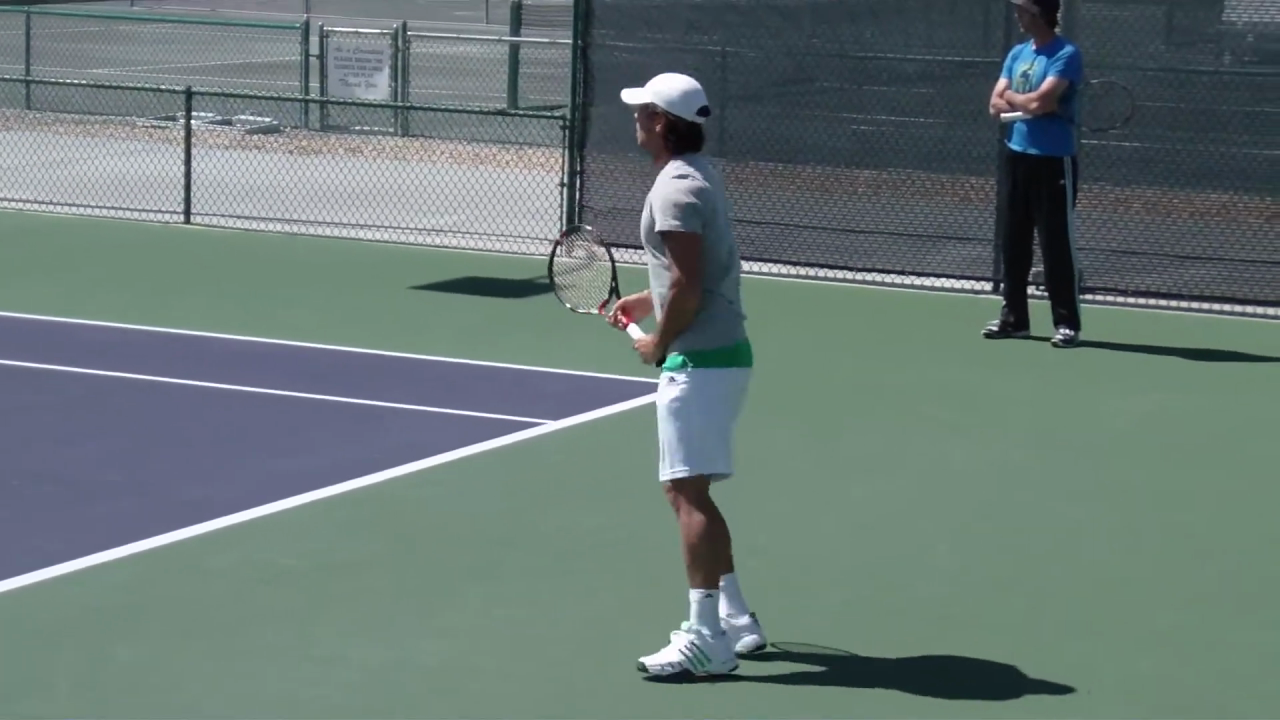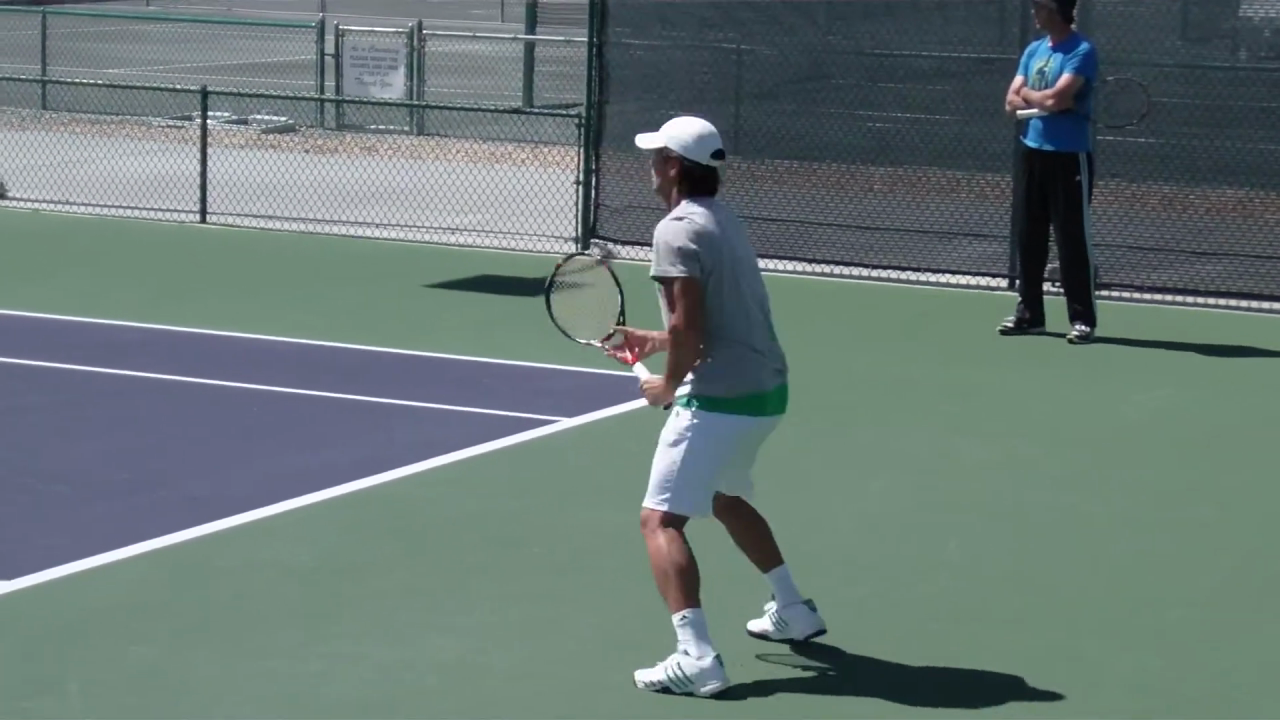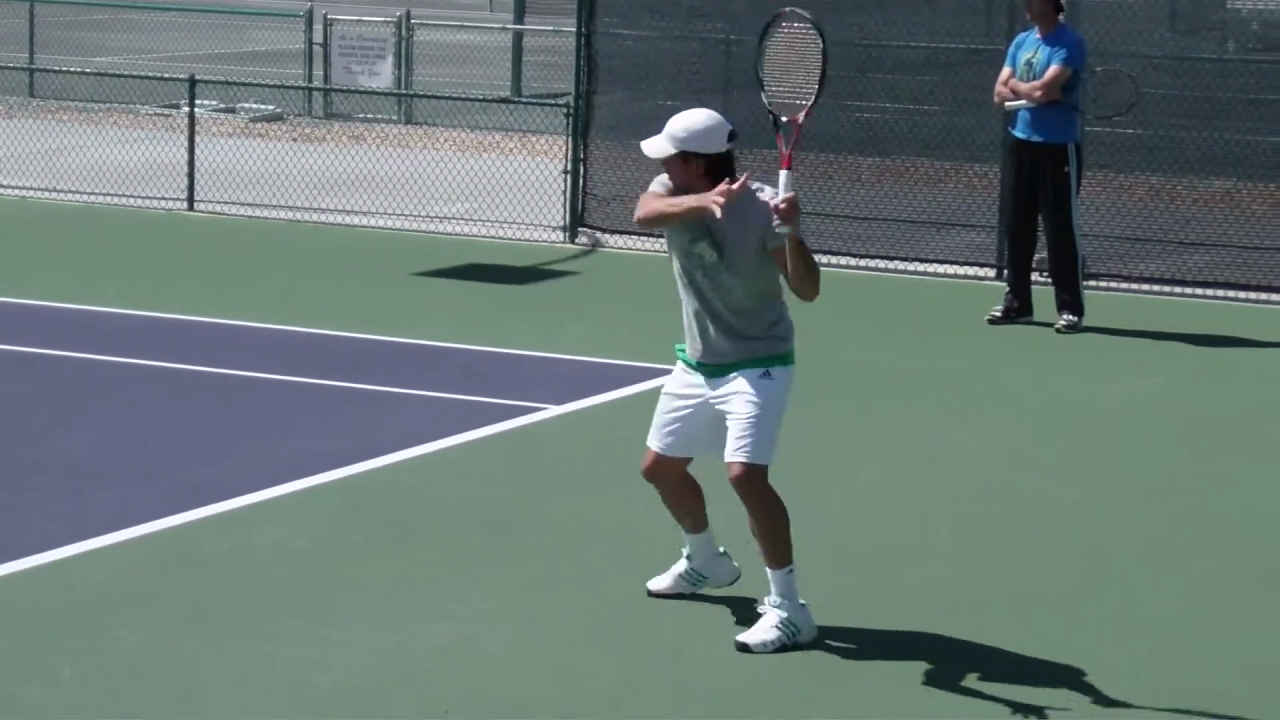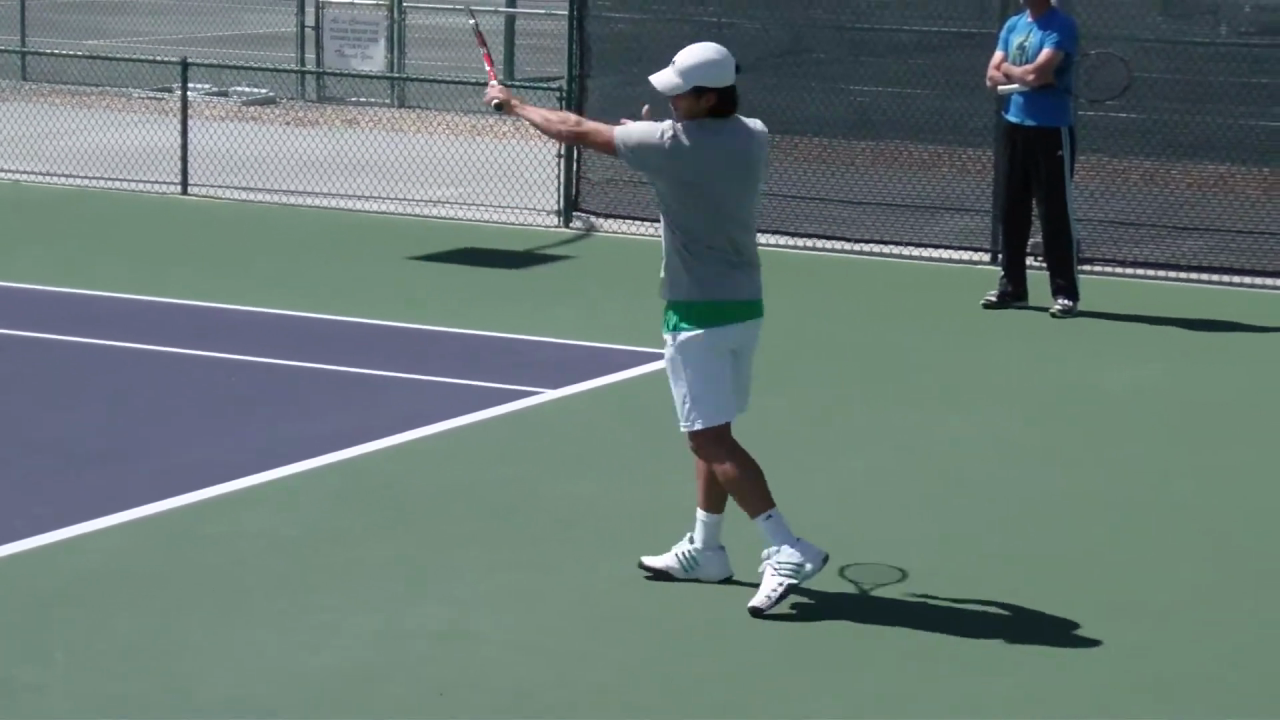
dt=0.5s
person 1, frame 1
left shoulder: (674, 187)
right shoulder: (699, 176)
left elbow: (688, 284)
left wrist: (659, 341)
right wrist: (642, 301)
left hip: (699, 358)
right hip: (726, 352)
left knee: (686, 491)
right knee: (692, 490)
left ankle: (706, 635)
right ankle: (734, 619)
person 1, frame 2
left shoulder: (676, 232)
right shoulder: (717, 221)
left elbow: (689, 329)
left wrist: (668, 385)
right wrist: (653, 341)
left hip: (723, 399)
right hip: (763, 391)
left knee: (660, 521)
right knee: (719, 497)
left ankle: (696, 657)
right ankle: (792, 608)
person 1, frame 3
left shoulder: (766, 208)
right shoulder: (675, 190)
left elbow: (807, 289)
right elbow: (644, 213)
left wrist: (792, 235)
right wrist: (705, 201)
left hip: (758, 366)
right hip: (696, 362)
left knee: (746, 475)
right knee: (658, 468)
left ankle: (788, 609)
right ankle: (703, 561)
person 1, frame 4
left shoulder: (669, 141)
right shoulder: (755, 136)
left elbow: (577, 130)
left wrist: (512, 103)
left hip: (701, 314)
right hip: (746, 305)
left knee: (712, 439)
right knee: (709, 430)
left ankle: (788, 551)
right ankle: (703, 548)
person 2, frame 1
left shoulder: (1066, 55)
right shoulder: (1016, 53)
left elbow: (1038, 101)
right elbow: (995, 105)
left wrist: (1012, 96)
right wrist: (1026, 104)
left hip: (1053, 161)
right hip: (1016, 156)
left knee: (1057, 244)
right knee: (1012, 240)
left ankle: (1067, 322)
right ankle: (1013, 316)
person 2, frame 2
left shoulder: (1082, 51)
right shoulder: (1033, 50)
left elbow: (1054, 99)
right elbow: (1011, 102)
left wrist: (1027, 93)
right wrist: (1041, 101)
left hip: (1068, 158)
right hip: (1032, 153)
left knee: (1073, 240)
right knee: (1027, 236)
left ankle: (1083, 318)
right ankle: (1029, 312)
person 2, frame 3
left shoulder: (1070, 43)
right shoulder: (1021, 41)
left elbow: (1043, 89)
right elbow: (1000, 93)
left wrist: (1016, 84)
right wrist: (1030, 92)
left hip: (1057, 148)
right hip: (1021, 143)
left knee: (1061, 230)
right knee: (1016, 226)
left ankle: (1070, 308)
right ankle: (1016, 301)
person 2, frame 4
left shoulder: (1061, 26)
left elbow: (1035, 73)
right elbow: (992, 77)
left wrist: (1008, 68)
right wrist: (1023, 75)
left hip: (1050, 131)
right hip: (1013, 126)
left knee: (1055, 214)
right knee: (1011, 210)
left ankle: (1065, 292)
right ankle: (1012, 286)
